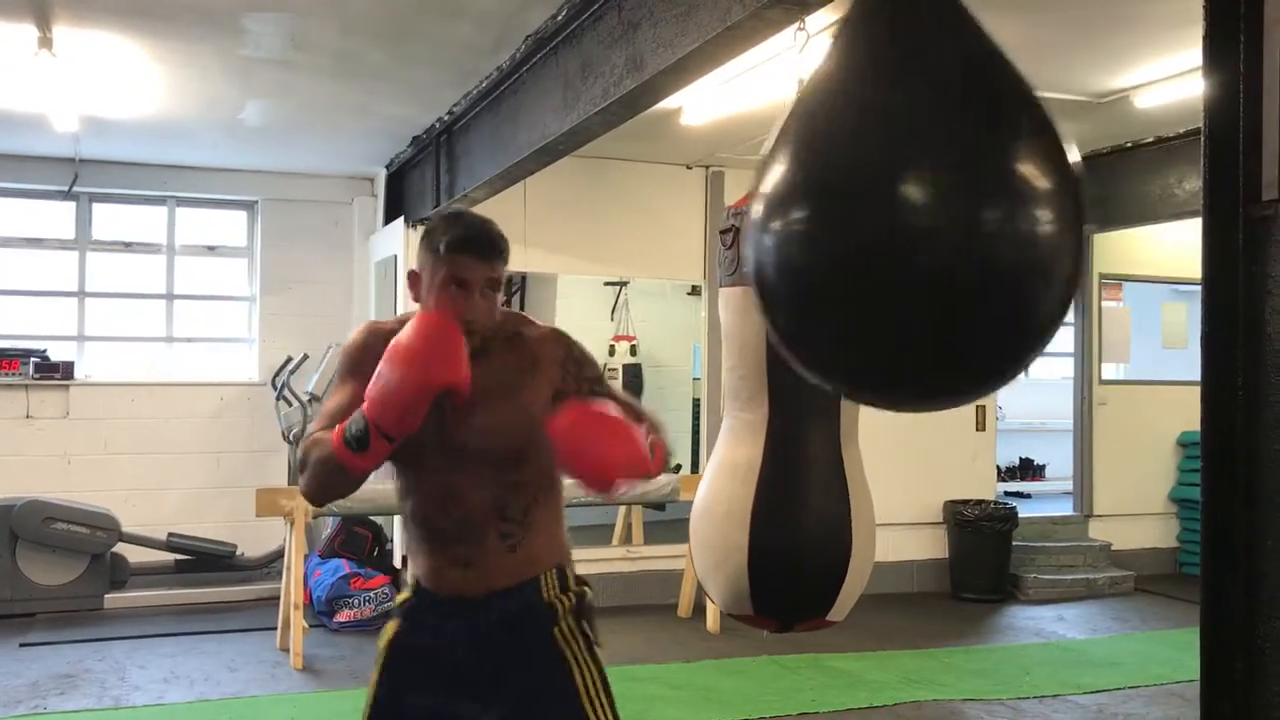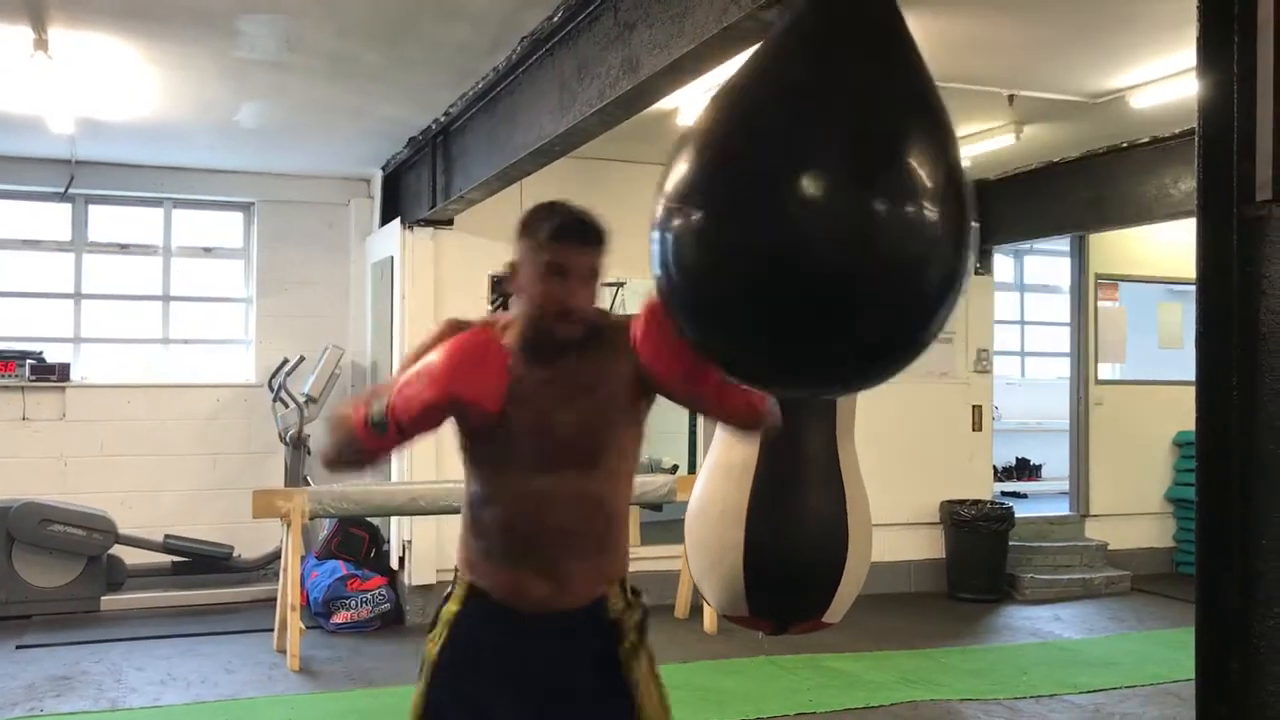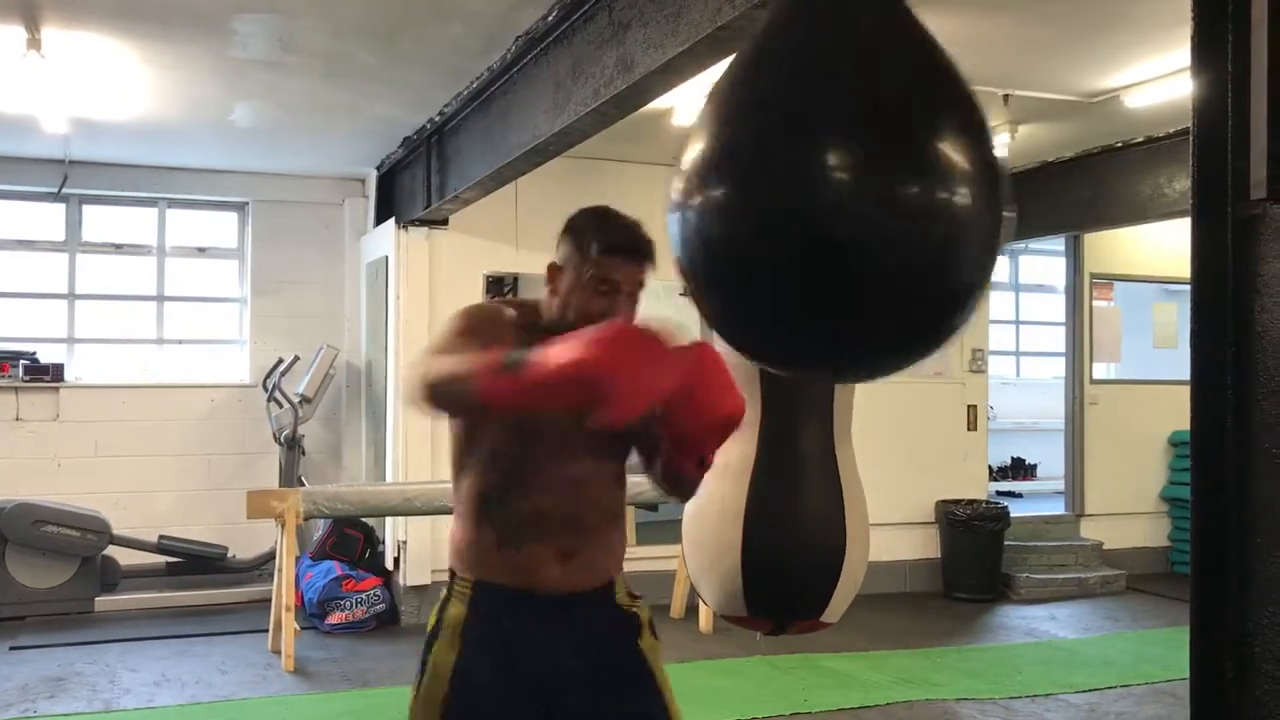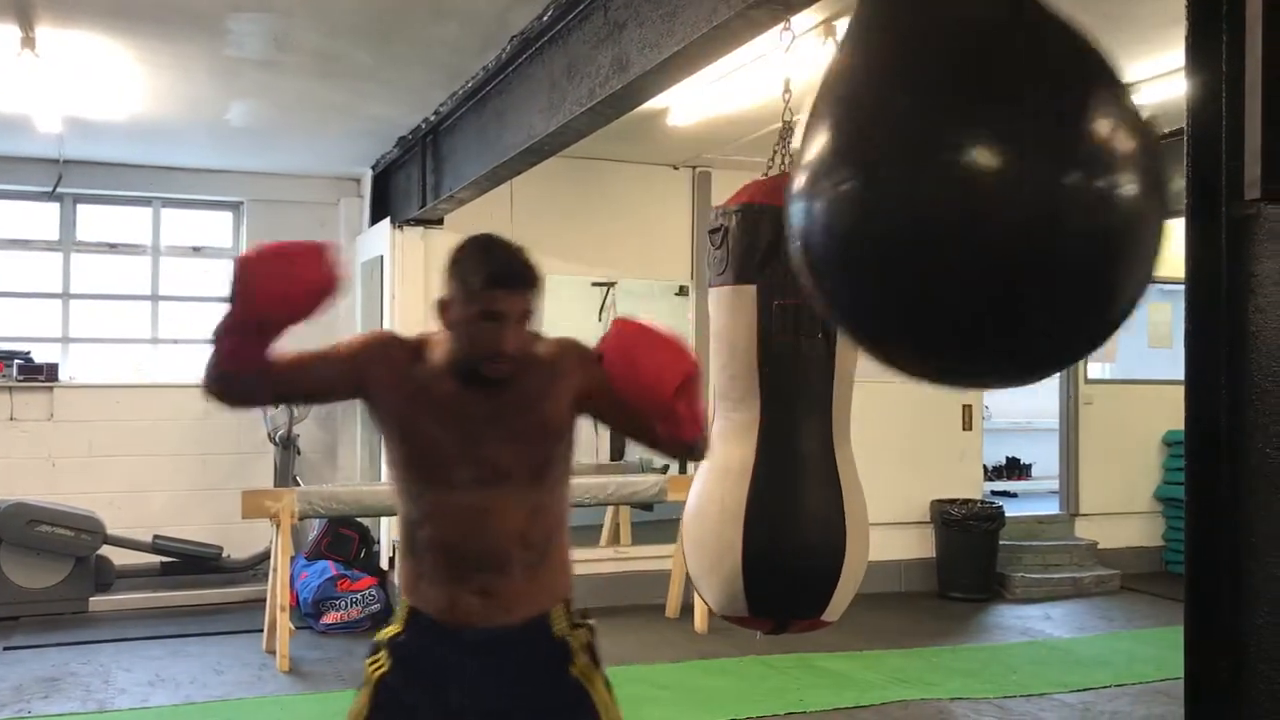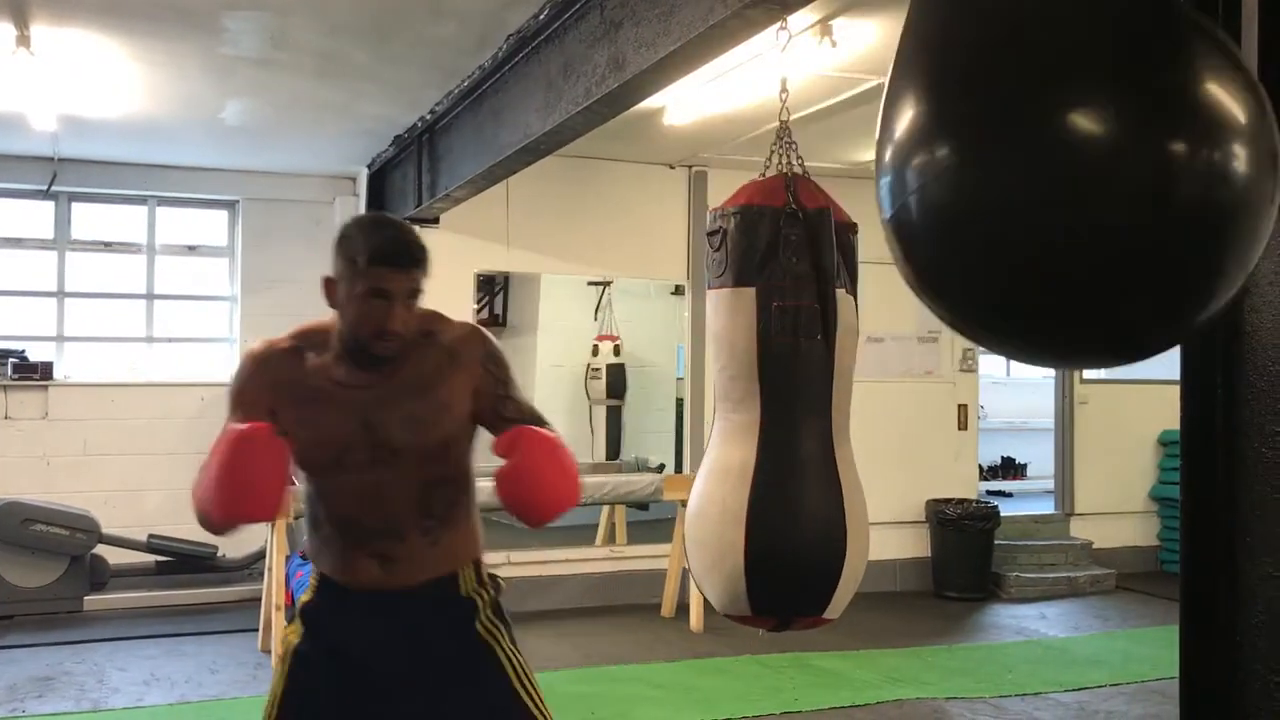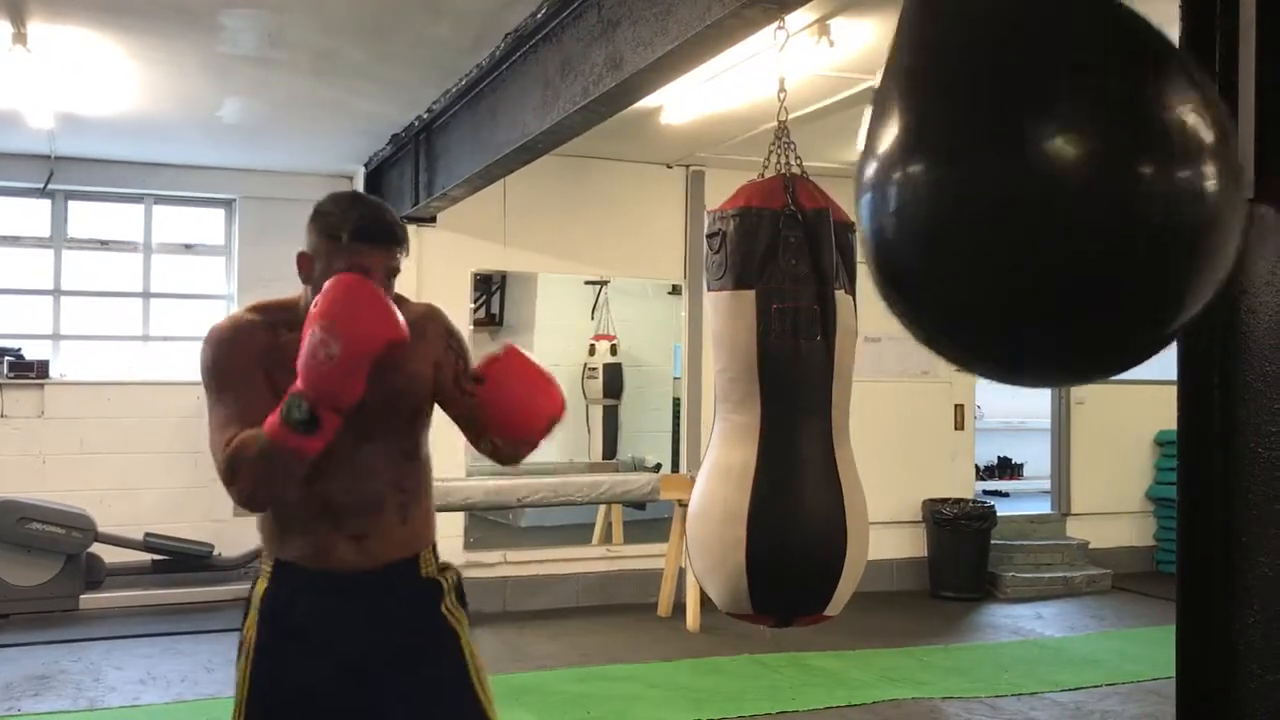
dt=0.2s
person 1, frame 1
left shoulder: (544, 352)
right shoulder: (376, 351)
left elbow: (648, 440)
right elbow: (314, 481)
left wrist: (619, 440)
right wrist: (381, 413)
left hip: (532, 612)
right hip: (431, 611)
person 1, frame 2
left shoulder: (633, 347)
right shoulder: (469, 346)
left elbow: (759, 414)
right elbow: (341, 450)
left wrist: (708, 372)
right wrist: (413, 401)
left hip: (598, 625)
right hip: (482, 625)
person 1, frame 3
left shoulder: (638, 353)
right shoulder: (497, 328)
left elbow: (677, 483)
right elbow: (442, 384)
left wrist: (701, 432)
right wrist: (564, 371)
left hip: (601, 616)
right hip: (491, 616)
person 1, frame 4
left shoulder: (564, 368)
right shoulder: (390, 365)
left elbow: (683, 439)
right elbow: (237, 382)
left wrist: (670, 394)
right wrist: (249, 316)
left hip: (540, 645)
right hip: (425, 647)
person 1, frame 5
left shoulder: (463, 351)
right shoulder: (278, 368)
left elbow: (531, 435)
right elbow: (227, 491)
left wrist: (542, 461)
right wrist: (219, 495)
left hip: (450, 611)
right hip: (337, 613)
person 1, frame 6
left shoulder: (425, 332)
right shoulder: (244, 340)
left elbow: (498, 439)
right elbow: (248, 485)
left wrist: (519, 420)
right wrist: (316, 392)
left hip: (407, 594)
right hip: (296, 600)
